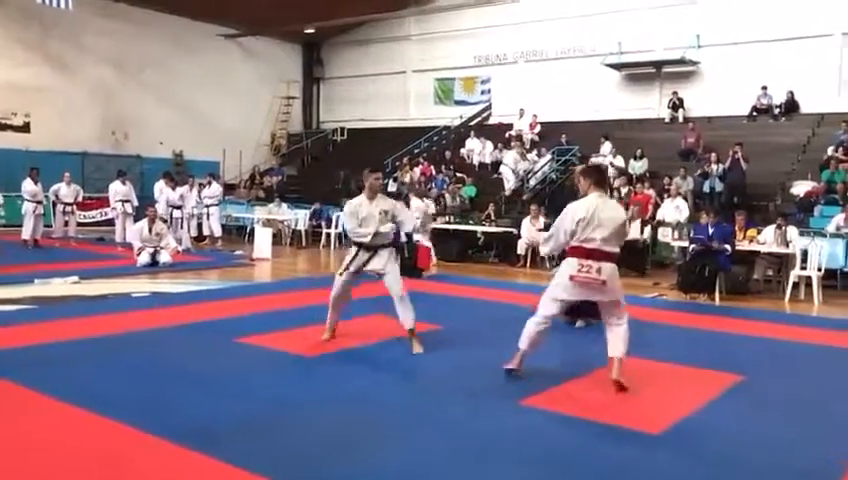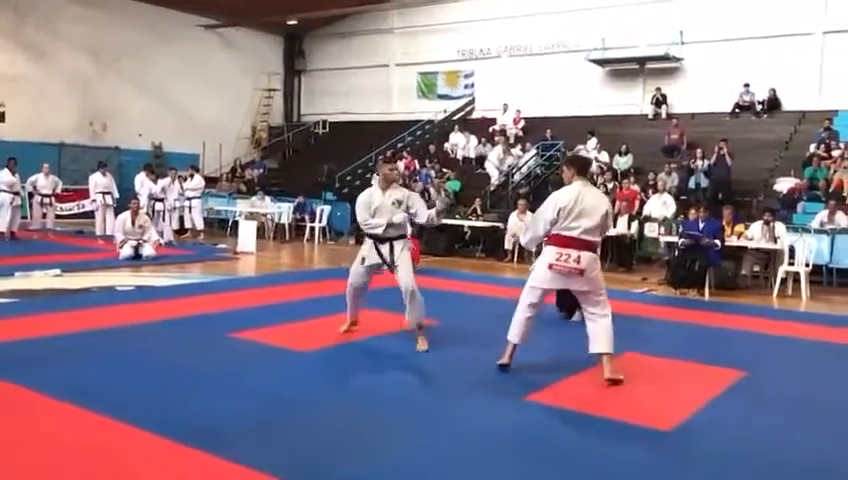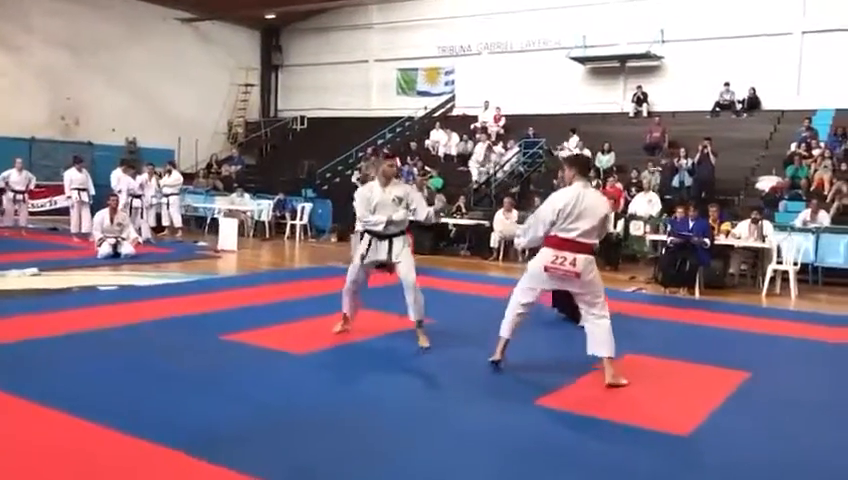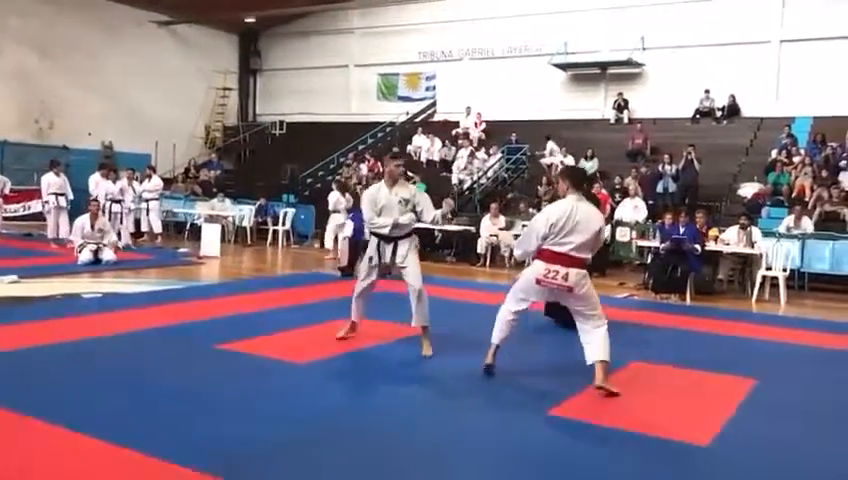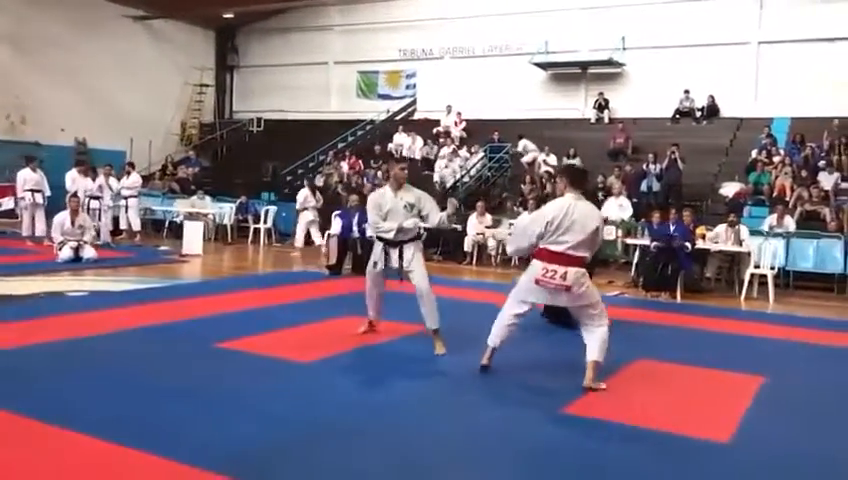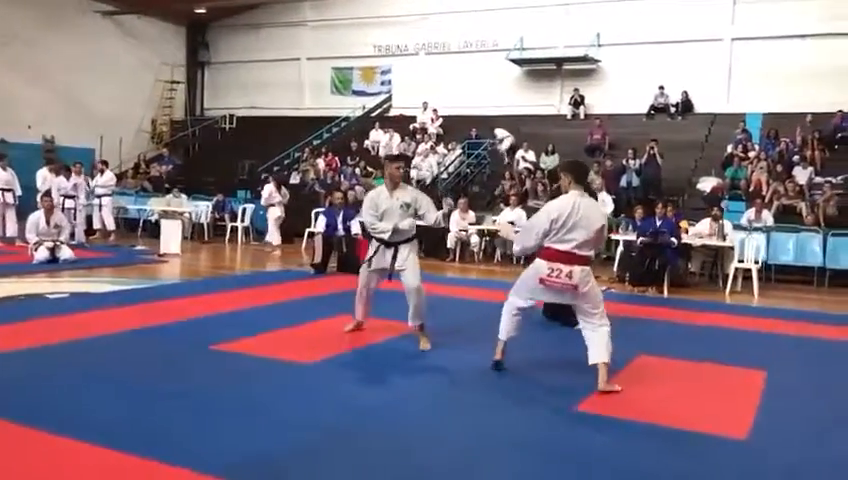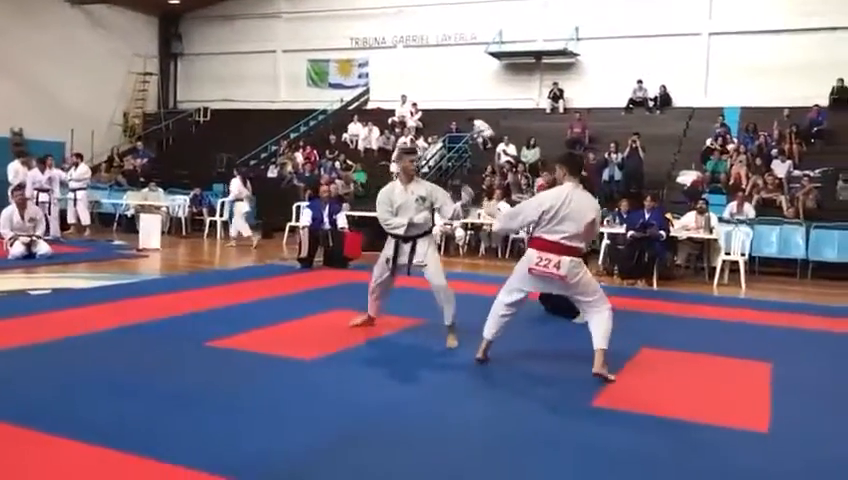
dt=0.3s
person 1, frame 1
left shoulder: (576, 207)
right shoulder: (619, 211)
left elbow: (557, 238)
right elbow: (619, 240)
left wrist: (542, 246)
left hip: (575, 267)
right hip: (606, 270)
left knee: (544, 313)
right knee: (617, 320)
left ankle: (516, 361)
right ankle: (616, 371)
person 1, frame 2
left shoulder: (560, 195)
right shoulder: (603, 200)
left elbow: (538, 226)
right elbow: (602, 231)
left wrist: (525, 238)
left hip: (556, 255)
right hip: (586, 259)
left knee: (527, 303)
right knee: (599, 311)
left ankle: (507, 356)
right ankle: (608, 369)
person 1, frame 3
left shoulder: (560, 196)
right shoulder: (603, 202)
left elbow: (536, 228)
right elbow: (600, 233)
left wrist: (520, 239)
left hip: (551, 256)
right hip: (582, 261)
left knee: (520, 299)
right knee: (597, 313)
left ankle: (499, 352)
right ankle: (609, 372)
person 1, frame 4
left shoulder: (553, 209)
right shoulder: (597, 215)
left elbow: (528, 243)
right elbow: (594, 246)
left wrist: (518, 250)
left hip: (544, 269)
right hip: (575, 275)
left knee: (512, 305)
right knee: (594, 324)
left ankle: (491, 357)
right ankle: (600, 378)
person 1, frame 5
left shoulder: (550, 208)
right shoulder: (595, 214)
left elbow: (525, 238)
right elbow: (594, 246)
left wrist: (509, 244)
left hip: (542, 269)
right hip: (574, 274)
left knee: (512, 309)
right knee: (597, 321)
left ankle: (487, 357)
right ankle: (591, 376)
person 1, frame 6
left shoulder: (554, 206)
right shoulder: (598, 211)
left elbow: (527, 241)
right elbow: (597, 244)
left wrist: (511, 234)
left hip: (546, 267)
right hip: (578, 273)
left knee: (515, 302)
right knee: (597, 322)
left ankle: (499, 354)
right ankle: (603, 380)
person 1, frame 7
left shoulder: (547, 198)
right shoulder: (593, 204)
left elbow: (513, 219)
right elbow: (590, 238)
left wrist: (496, 219)
left hip: (537, 258)
right hip: (570, 264)
left knee: (507, 301)
right knee: (599, 308)
left ankle: (483, 350)
right ankle: (599, 364)
person 2, frame 1
left shoulder: (391, 204)
right shoulder: (352, 205)
left elbow: (408, 223)
right elbow: (352, 231)
right wrist: (377, 231)
left hip: (384, 253)
right hip: (360, 253)
left knee: (398, 292)
right knee: (339, 290)
left ankle: (413, 337)
right ankle: (331, 327)
person 2, frame 2
left shoulder: (405, 194)
right shoulder: (366, 196)
left elbow: (423, 216)
right elbow: (365, 223)
left wrist: (437, 211)
right wrist: (390, 221)
left hip: (397, 246)
right hip: (373, 245)
left knee: (408, 286)
right knee: (355, 284)
left ankle: (420, 333)
right ankle: (353, 320)
person 2, frame 3
left shoulder: (406, 190)
right shoulder: (365, 191)
left elbow: (423, 214)
right elbow: (364, 219)
left wrist: (435, 208)
right wrist: (390, 219)
left hip: (397, 242)
right hip: (372, 242)
left knee: (409, 281)
right knee: (354, 280)
left ankle: (420, 330)
right ankle: (346, 319)
person 2, frame 4
left shoulder: (411, 191)
right shoulder: (372, 192)
left elbow: (429, 215)
right elbow: (371, 222)
left wrist: (444, 212)
right wrist: (396, 221)
left hip: (404, 244)
right hip: (379, 244)
left knee: (416, 286)
right knee: (363, 285)
left ankle: (425, 337)
right ankle: (352, 325)
person 2, frame 5
left shoulder: (417, 195)
right shoulder: (377, 197)
left elbow: (434, 219)
right elbow: (375, 225)
left wrist: (448, 213)
right wrist: (400, 226)
left hip: (409, 247)
right hip: (384, 247)
left knee: (423, 288)
right knee: (373, 285)
left ankle: (436, 337)
right ankle: (372, 322)
person 2, frame 6
left shoulder: (413, 194)
right shoulder: (373, 196)
left elbow: (430, 218)
right elbow: (371, 225)
left wrist: (443, 213)
right wrist: (395, 227)
left hip: (405, 247)
right hip: (381, 247)
left knee: (413, 286)
right knee: (365, 286)
left ankle: (421, 332)
right ankle: (359, 321)
person 2, frame 7
left shoulder: (429, 188)
right shoulder: (387, 192)
left elbow: (448, 211)
right elbow: (386, 221)
left wrist: (462, 204)
right wrist: (411, 221)
left hip: (422, 242)
right hip: (397, 243)
left knee: (439, 284)
right knee: (379, 282)
left ankle: (450, 330)
right ankle: (370, 316)
